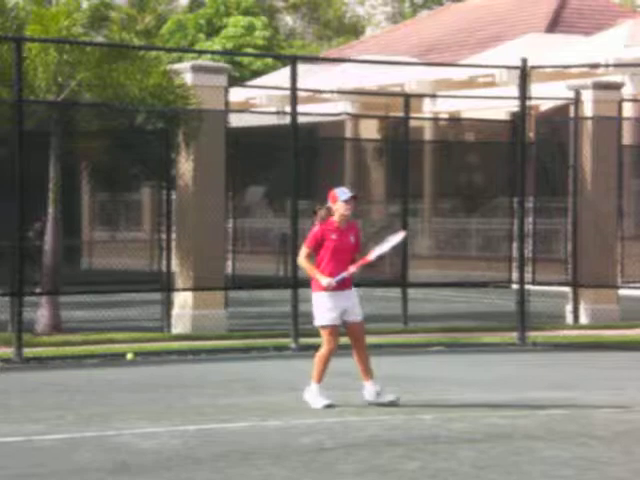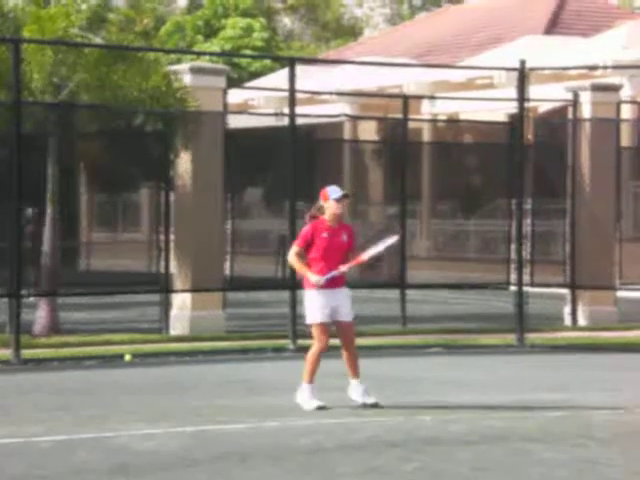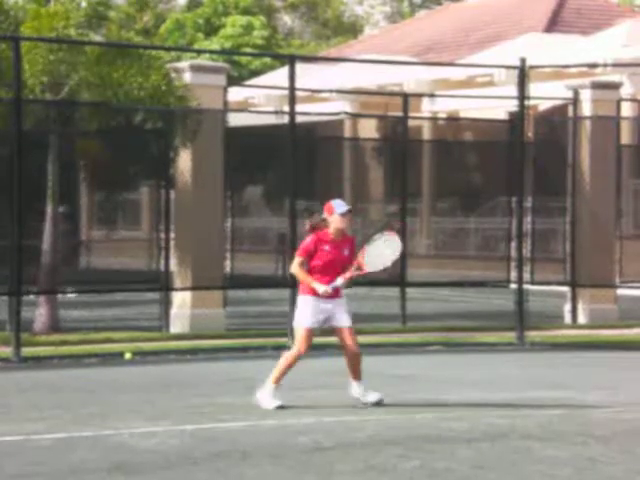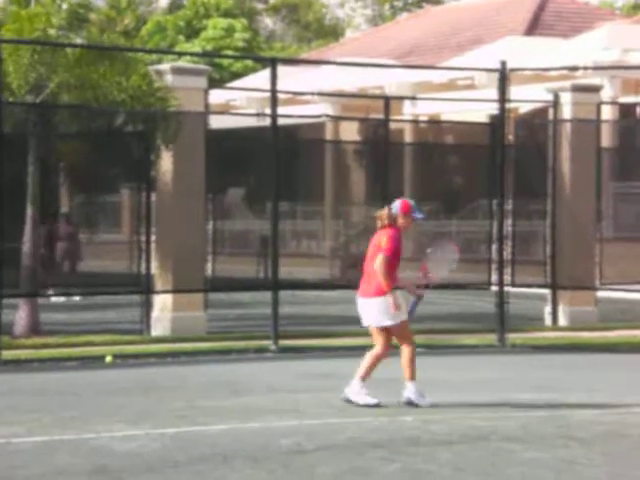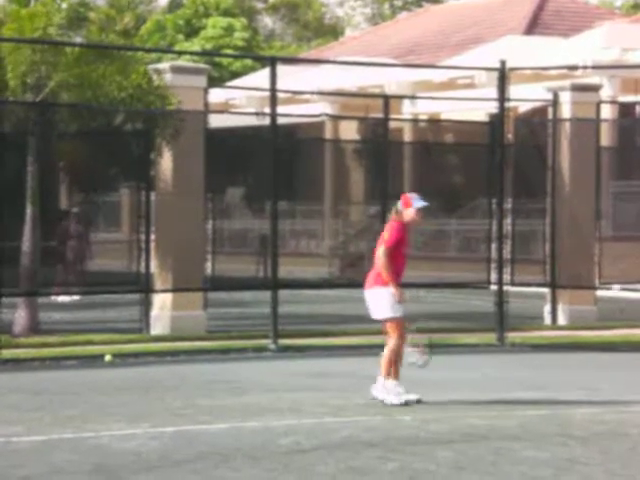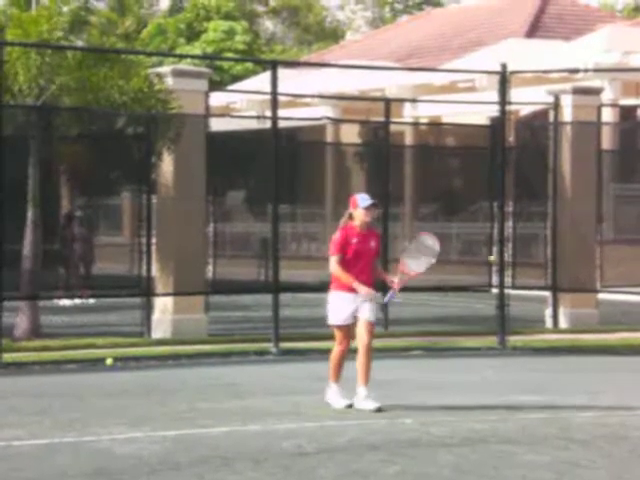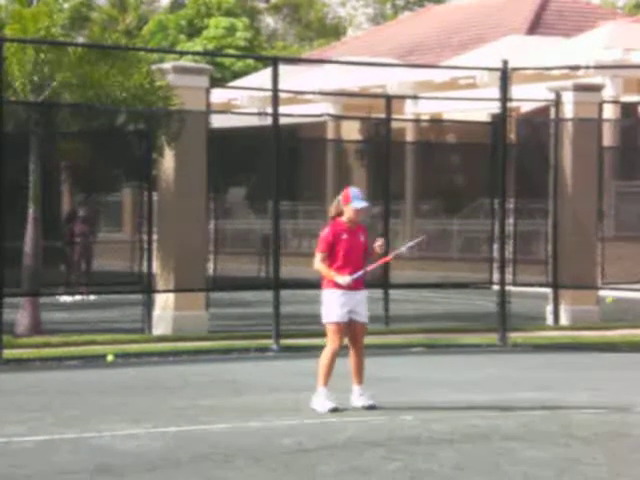
dt=0.7s
person 1, frame 1
left shoulder: (353, 230)
right shoulder: (321, 229)
right elbow: (302, 258)
right wrist: (320, 277)
left hip: (347, 292)
right hip: (325, 293)
left knee: (359, 342)
right knee: (330, 344)
left ankle: (371, 389)
right ankle: (313, 390)
person 1, frame 2
left shoulder: (347, 230)
right shoulder: (312, 228)
right elbow: (292, 256)
left wrist: (347, 266)
right wrist: (309, 275)
left hip: (340, 290)
right hip: (317, 291)
left knee: (349, 341)
right knee: (321, 343)
left ankle: (356, 388)
right ankle: (305, 391)
person 1, frame 3
left shoulder: (349, 242)
right shoulder: (314, 239)
right elbow: (295, 268)
left wrist: (344, 279)
right wrist: (316, 285)
left hip: (335, 301)
right hip: (311, 299)
left knee: (352, 347)
right knee: (300, 349)
left ankle: (359, 388)
right ankle: (267, 390)
person 1, frame 4
left shoulder: (382, 234)
right shoulder: (391, 234)
right elbow: (379, 265)
left wrist: (405, 286)
right wrist: (391, 294)
left hip: (366, 297)
right hip: (380, 297)
left knee: (382, 347)
right knee: (408, 342)
left ankle: (356, 387)
right ankle: (411, 391)
person 1, frame 5
left shoulder: (399, 229)
right shoulder: (396, 227)
right elbow: (381, 257)
right wrist: (394, 285)
left hip: (383, 289)
right hip: (382, 288)
left knee: (397, 338)
right knee: (397, 338)
left ankle: (392, 387)
right ankle: (382, 384)
person 1, frame 6
left shoulder: (374, 236)
right shoulder: (342, 233)
right elbow: (334, 267)
left wrist: (387, 278)
right wrist: (358, 286)
left hip: (365, 296)
right hip: (342, 294)
left knee: (365, 343)
right knee: (342, 344)
left ankle: (362, 394)
right ankle: (333, 389)
person 1, frame 7
left shoulder: (361, 230)
right shoulder: (331, 230)
right elbow: (318, 263)
left wrist: (375, 250)
right wrist: (337, 277)
left hip: (358, 293)
right hip: (335, 293)
left knee: (357, 344)
right knee: (334, 345)
left ankle: (358, 392)
right ankle: (321, 394)
